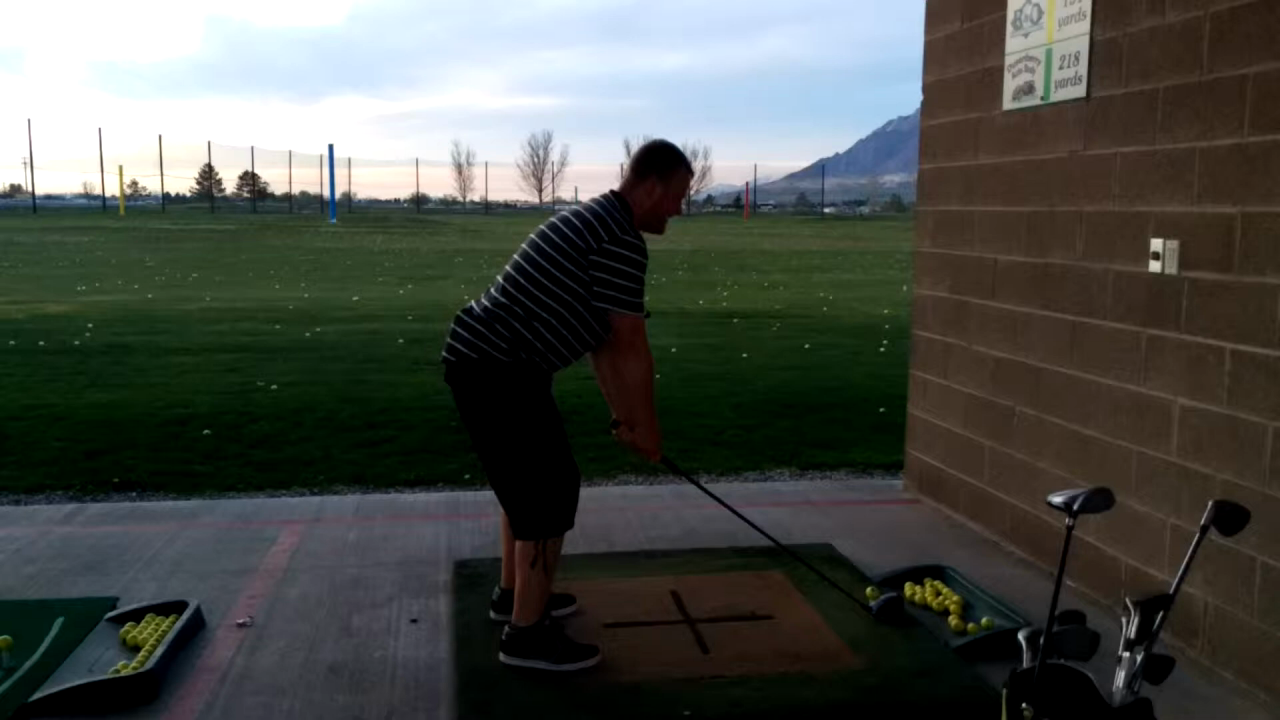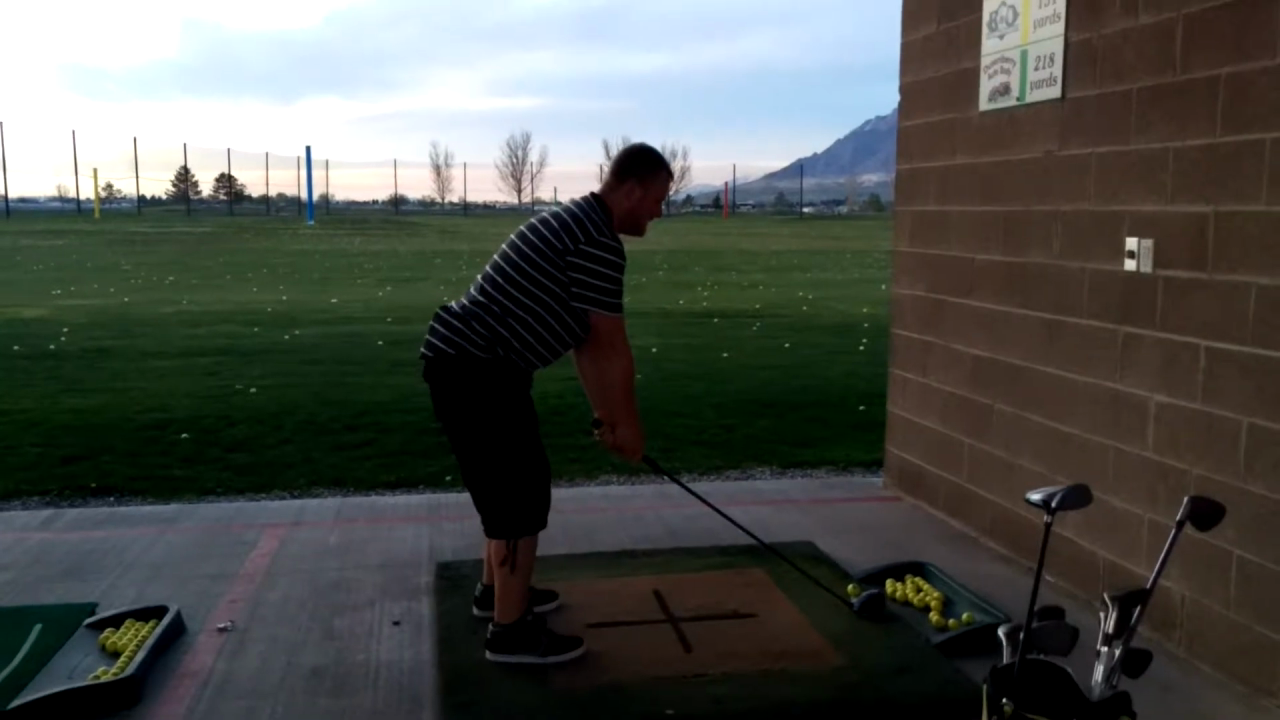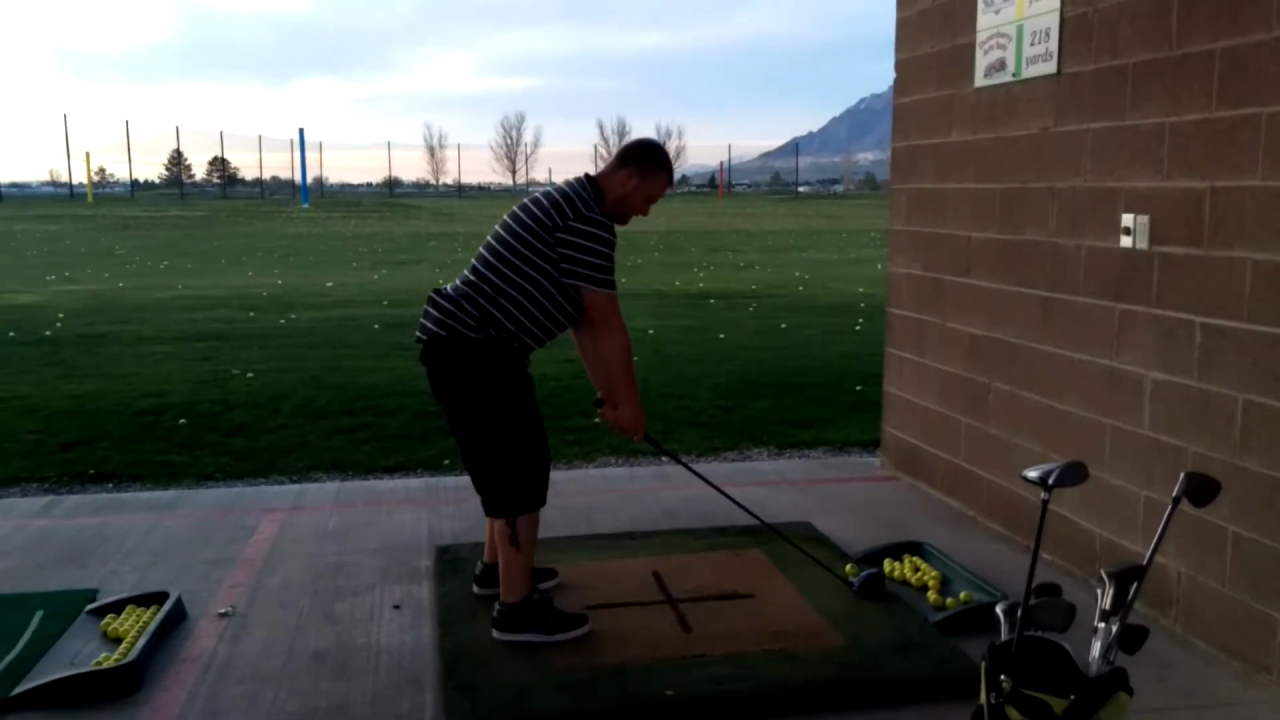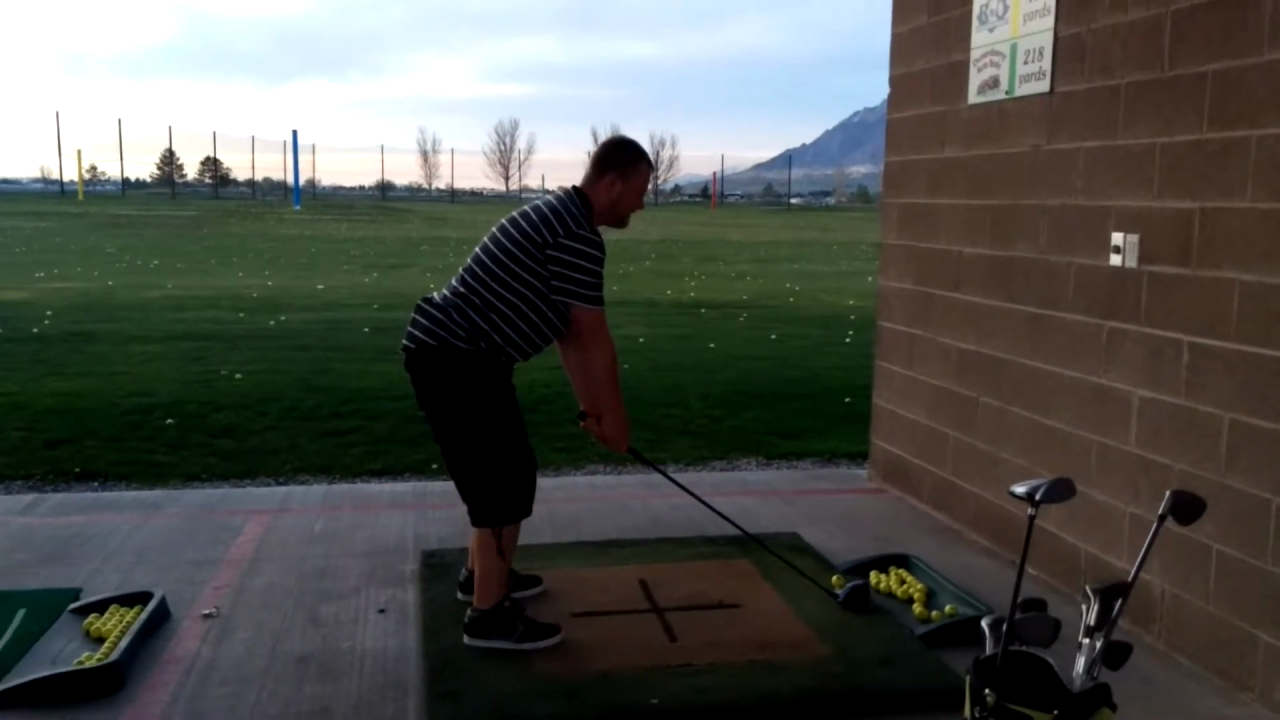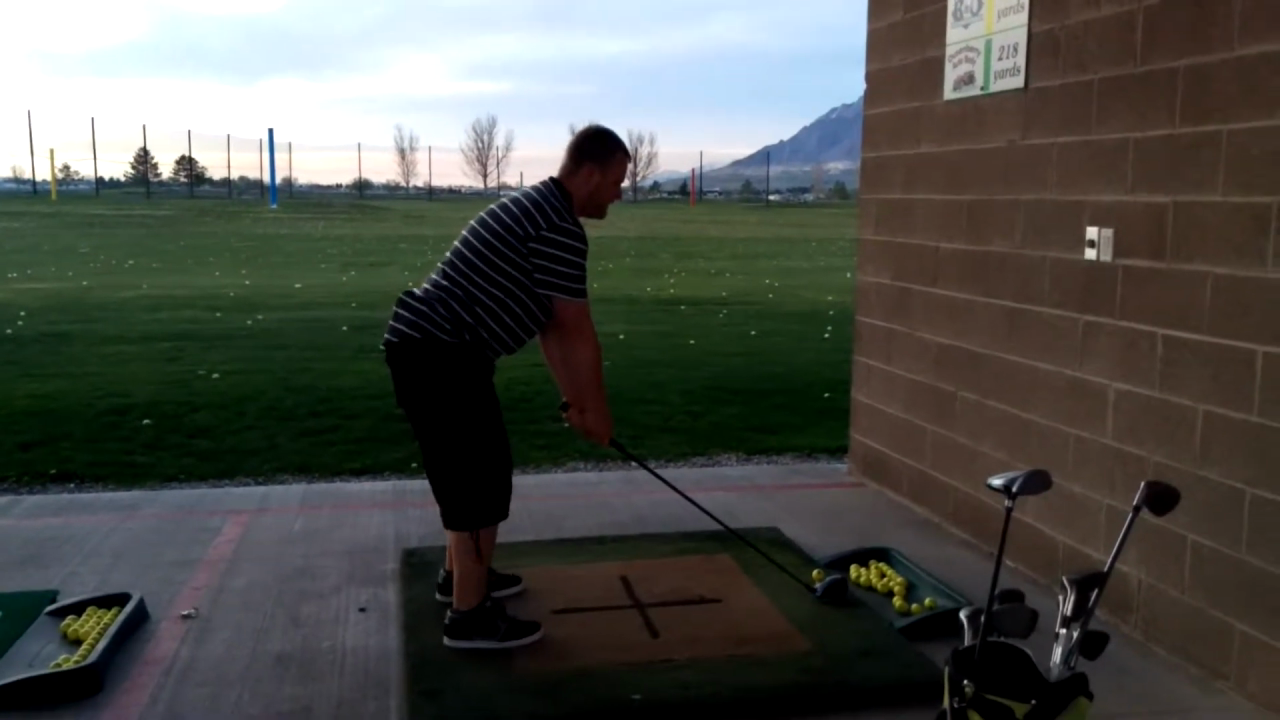
dt=1s
person 1, frame 1
left shoulder: (595, 221)
right shoulder: (620, 240)
left elbow: (603, 339)
right elbow: (630, 347)
left wrist: (621, 415)
right wrist: (645, 425)
left hip: (482, 357)
right hip: (500, 368)
left knee: (528, 480)
right knee: (549, 490)
left ankle: (513, 592)
right ankle: (526, 632)
person 1, frame 2
left shoulder: (576, 224)
right shoulder: (598, 242)
left elbow: (586, 340)
right elbow: (611, 348)
left wrist: (605, 417)
right wrist: (627, 426)
left hip: (462, 357)
right hip: (477, 366)
left knee: (508, 481)
right knee: (520, 491)
left ankle: (496, 588)
right ankle: (510, 630)
person 1, frame 3
left shoulder: (571, 205)
right shoulder: (587, 220)
left elbow: (583, 320)
right elbow: (606, 325)
left wrist: (607, 396)
right wrist: (628, 404)
left hip: (464, 341)
right hip: (472, 350)
left knee: (511, 461)
right knee: (520, 471)
left ankle: (498, 566)
right ankle: (516, 608)
person 1, frame 4
left shoulder: (559, 217)
right shoulder: (578, 236)
left elbow: (568, 332)
right elbow: (593, 340)
left wrist: (590, 408)
right wrist: (613, 417)
left hip: (447, 350)
right hip: (457, 358)
left knee: (495, 470)
right knee: (505, 478)
left ankle: (482, 572)
right ankle: (488, 613)
person 1, frame 5
left shoulder: (536, 209)
right shoulder: (560, 228)
left elbow: (551, 323)
right elbow: (577, 332)
left wrist: (573, 399)
right wrist: (595, 409)
left hip: (425, 345)
right hip: (441, 353)
left knee: (474, 466)
right knee: (479, 478)
left ankle: (460, 572)
right ankle: (469, 614)
